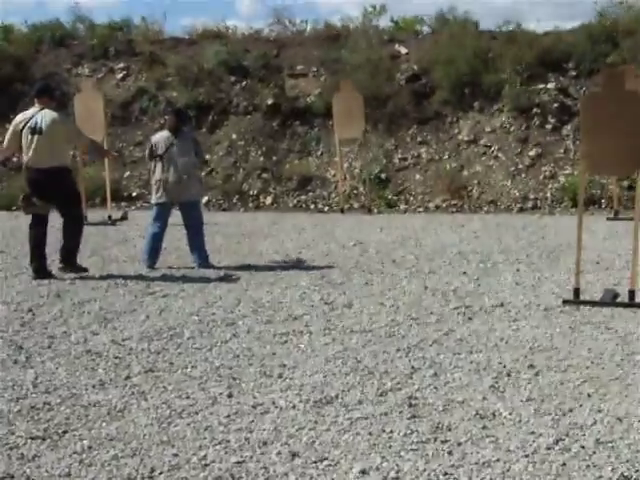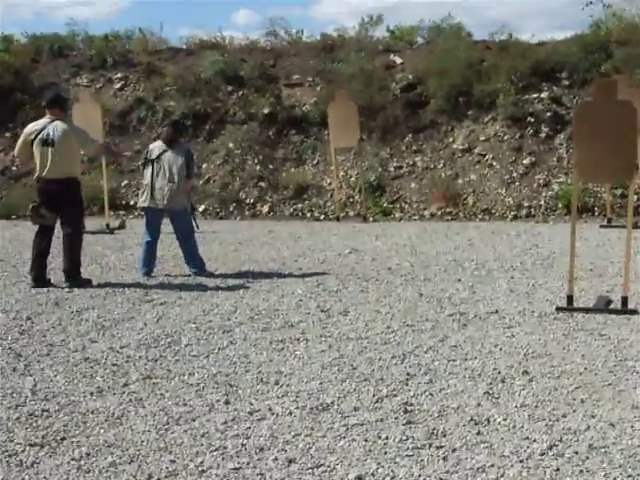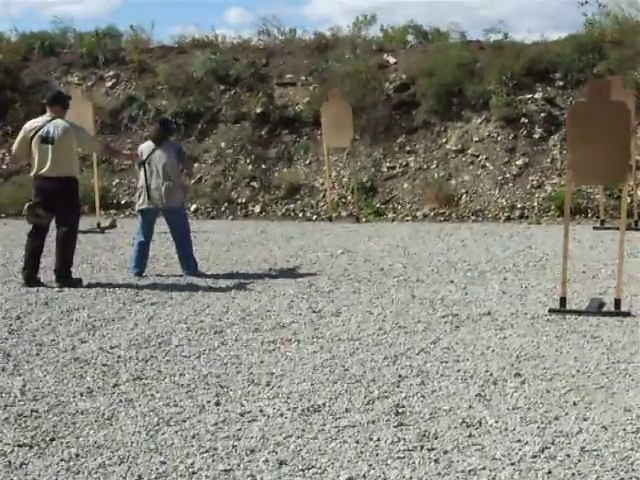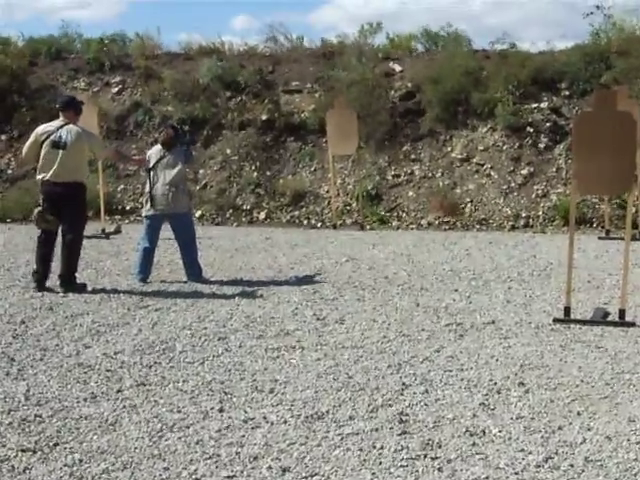
dt=0.5s
person 1, frame 1
left shoulder: (20, 119)
right shoulder: (59, 119)
right elbow: (85, 142)
right wrist: (107, 153)
left hip: (33, 174)
right hip: (58, 173)
left knee: (38, 220)
right knee: (73, 216)
left ankle: (38, 268)
right ankle: (68, 260)
person 1, frame 2
left shoulder: (31, 129)
right shoulder: (69, 130)
left elbow: (20, 157)
right elbow: (98, 148)
right wrist: (120, 155)
left hip: (44, 184)
right hip: (67, 185)
left knee: (44, 230)
right knee: (72, 230)
left ankle: (37, 276)
right ankle: (72, 276)
person 1, frame 3
left shoulder: (31, 126)
right shoulder: (70, 128)
left elbow: (17, 154)
right elbow: (99, 146)
right wrist: (122, 154)
left hip: (41, 182)
right hip: (65, 183)
left knee: (38, 229)
right knee: (66, 228)
left ankle: (29, 275)
right ankle: (63, 276)
person 1, frame 4
left shoulder: (42, 130)
right shoulder: (82, 134)
left elbow: (26, 157)
right elbow: (111, 153)
right wrist: (132, 160)
left hip: (48, 187)
right hip: (72, 188)
left knee: (47, 233)
right knee: (72, 234)
left ankle: (39, 279)
right ankle: (67, 281)
person 2, frame 1
left shoulder: (156, 139)
right shoulder: (190, 138)
left elbow: (150, 160)
right elbow: (200, 161)
left hip: (163, 190)
right hip: (188, 189)
left knee: (157, 226)
right knee: (194, 227)
left ankle: (149, 261)
right ankle: (201, 260)
person 2, frame 2
left shoulder: (153, 147)
right shoulder: (185, 151)
left elbow: (144, 168)
right elbow: (189, 178)
right wrist: (186, 194)
left hip: (153, 197)
right hip: (176, 199)
left knee: (150, 235)
right knee: (186, 236)
left ankle: (145, 269)
right ankle: (197, 268)
person 2, frame 3
left shoulder: (143, 148)
right shoulder: (175, 147)
left elbow: (140, 170)
right elbow: (187, 167)
right wrist: (184, 171)
left hip: (148, 197)
right hip: (172, 196)
left knee: (143, 235)
right knee: (181, 234)
left ankle: (136, 269)
right ankle: (190, 268)
person 2, frame 4
left shoulder: (152, 152)
right shoulder: (183, 152)
left elbow: (148, 171)
right elbow: (191, 164)
left hip: (155, 202)
right hip: (177, 202)
left knee: (148, 241)
right knee: (187, 240)
left ankle: (141, 275)
right ankle: (194, 275)
